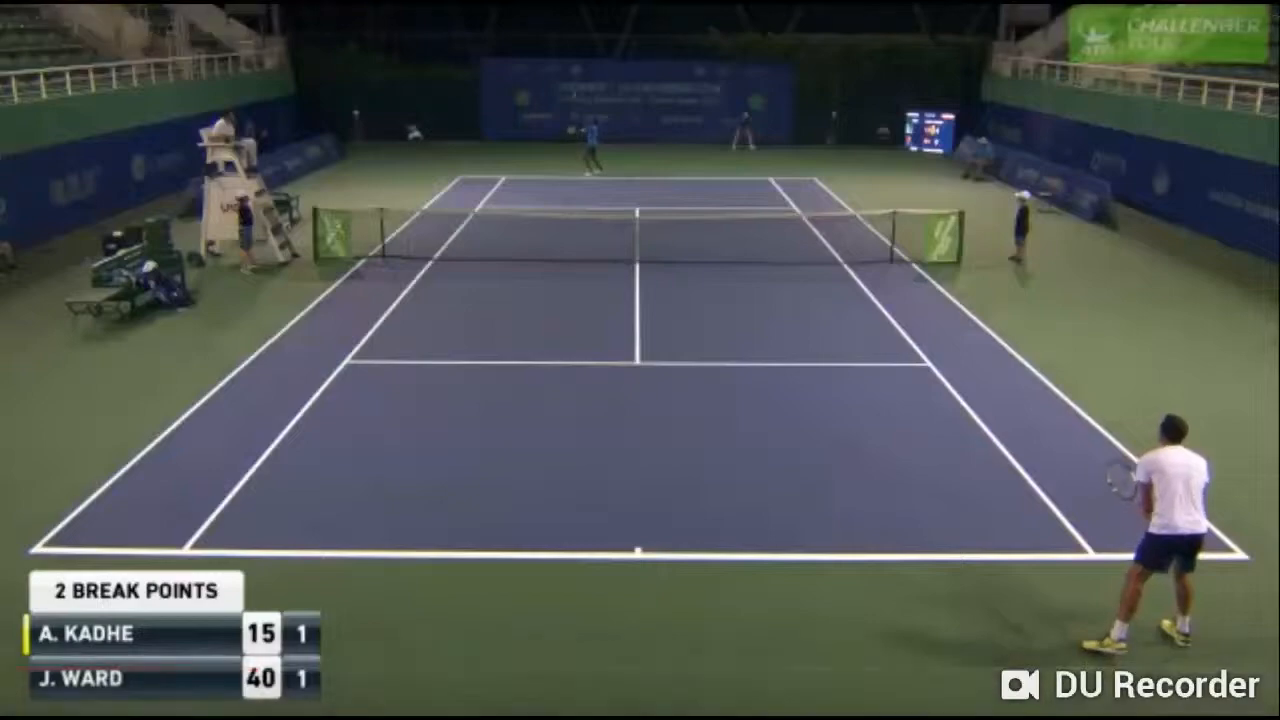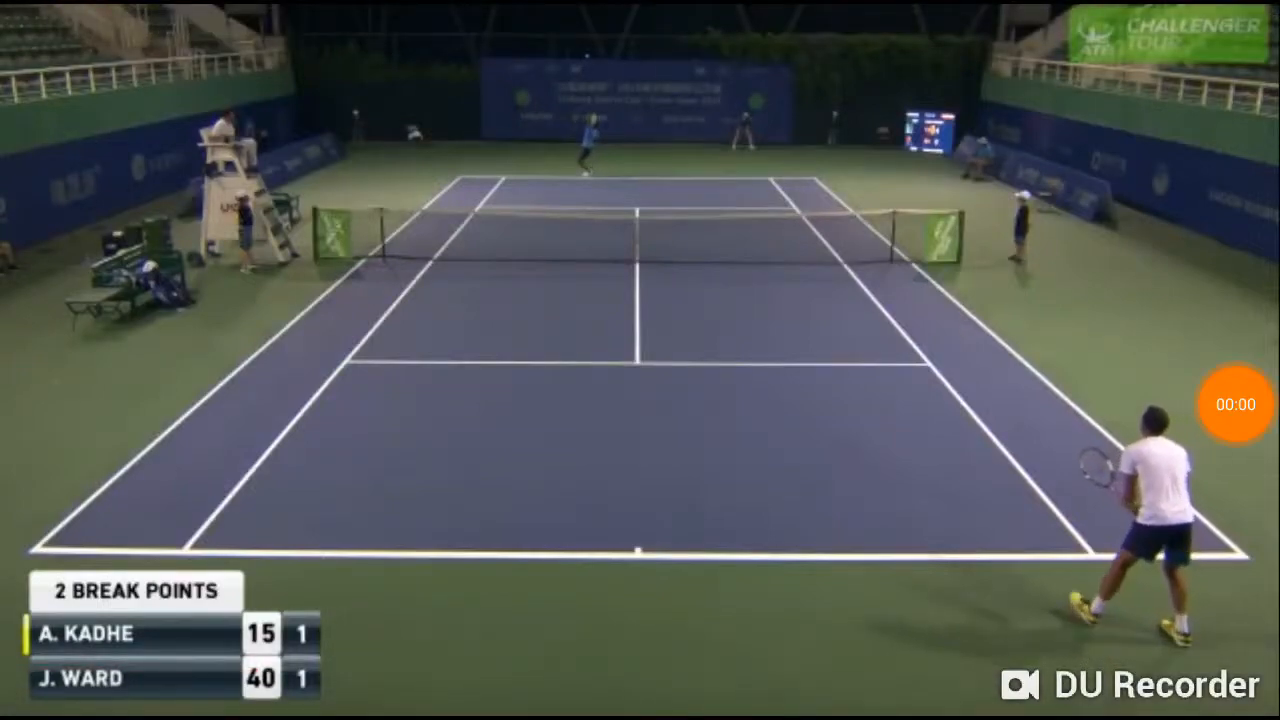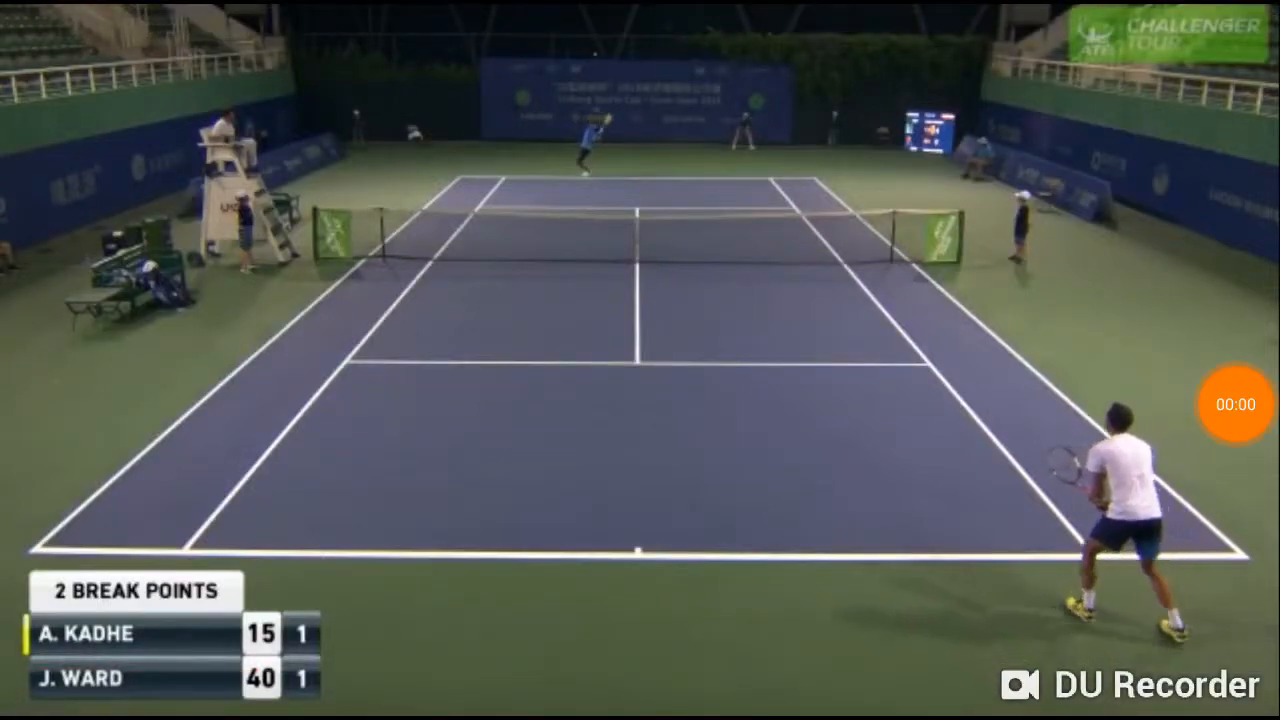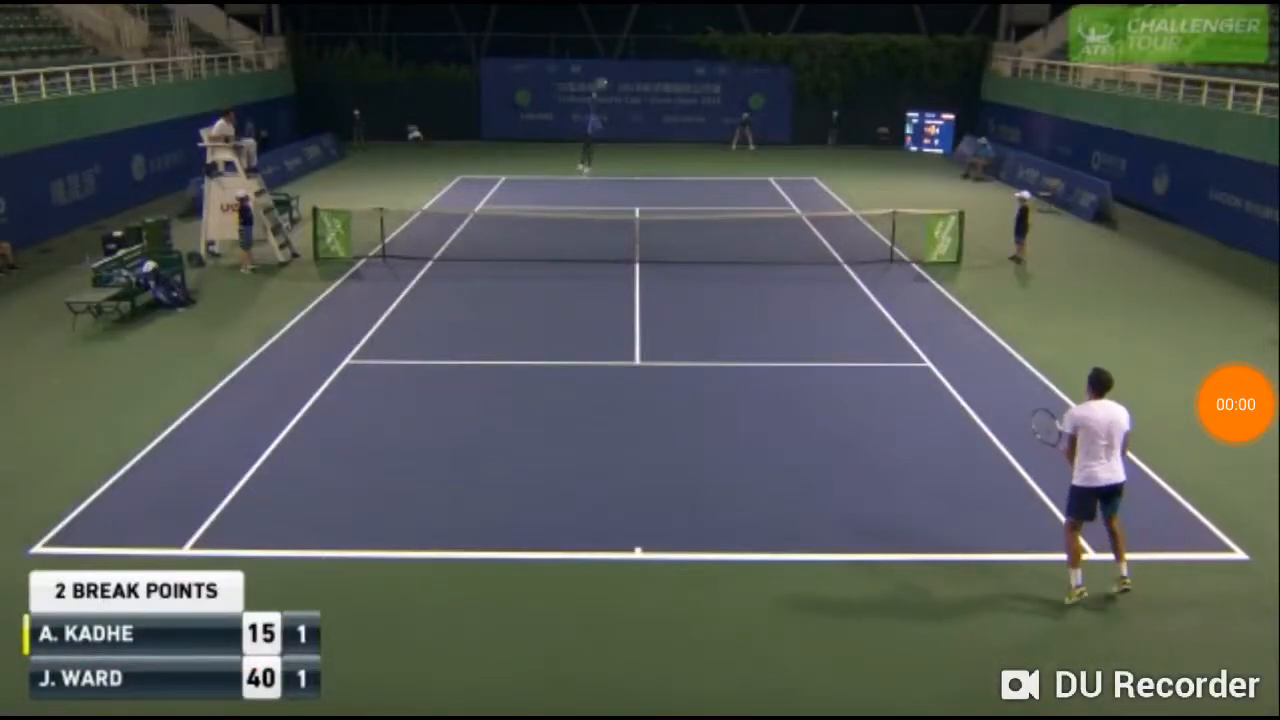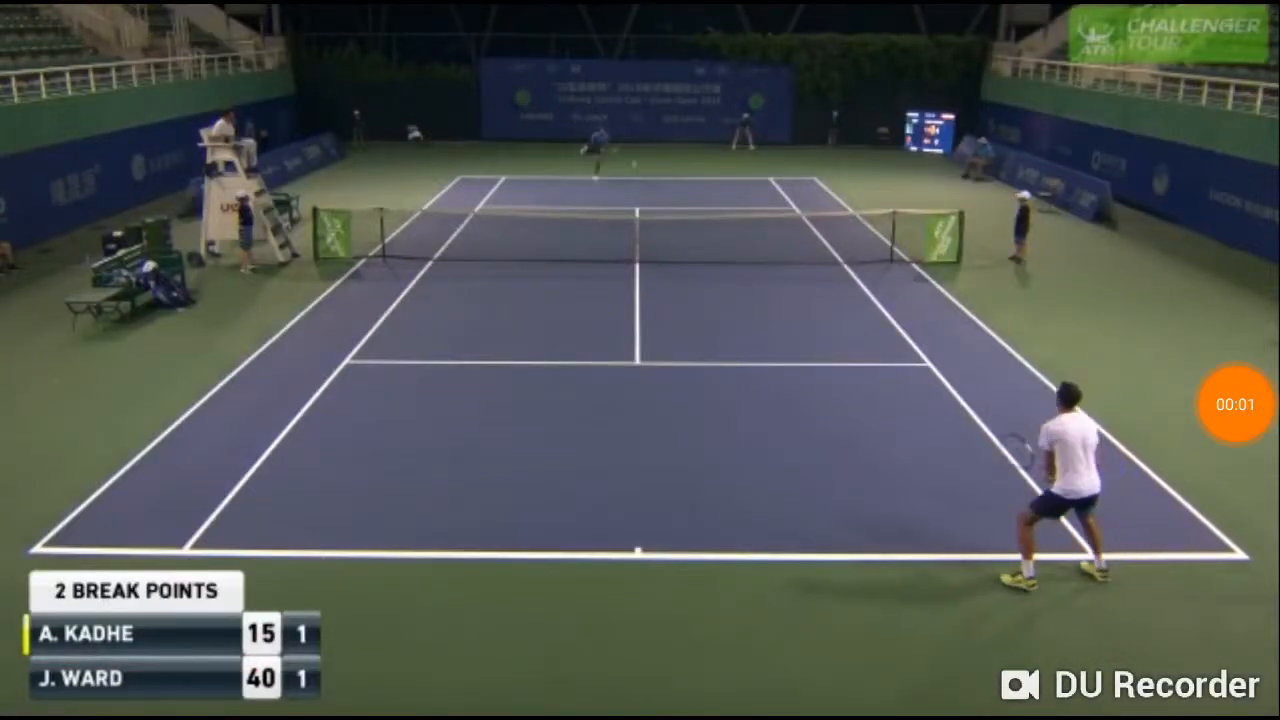
dt=0.3s
person 1, frame 1
left shoulder: (1149, 460)
right shoulder: (1200, 462)
left elbow: (1145, 505)
left hip: (1165, 530)
right hip: (1197, 529)
left knee: (1135, 578)
right knee: (1182, 574)
left ankle: (1117, 639)
right ankle: (1182, 631)
person 1, frame 2
left shoulder: (1133, 451)
right shoulder: (1180, 451)
left elbow: (1128, 496)
left wrist: (1134, 506)
left hip: (1153, 520)
right hip: (1184, 519)
left knee: (1121, 563)
right knee: (1173, 570)
left ankle: (1094, 611)
right ankle: (1182, 630)
person 1, frame 3
left shoulder: (1100, 449)
right shoulder: (1144, 447)
left elbow: (1095, 493)
left wrist: (1101, 502)
left hip: (1122, 515)
right hip: (1152, 515)
left knee: (1089, 550)
right knee: (1150, 568)
left ankle: (1085, 606)
right ankle: (1177, 625)
person 1, frame 4
left shoulder: (1076, 414)
right shoulder: (1122, 413)
left elbow: (1070, 452)
right elbow: (1123, 449)
left hip: (1086, 480)
right hip: (1116, 478)
left knee: (1072, 529)
right knee: (1112, 524)
left ankle: (1077, 586)
right ankle: (1123, 577)
person 1, frame 5
left shoulder: (1051, 428)
right shoulder: (1091, 425)
left elbow: (1049, 464)
left wrist: (1055, 477)
left hip: (1066, 491)
right hip: (1093, 488)
left knee: (1024, 520)
right knee: (1087, 518)
left ankle: (1027, 576)
right ankle: (1100, 566)
